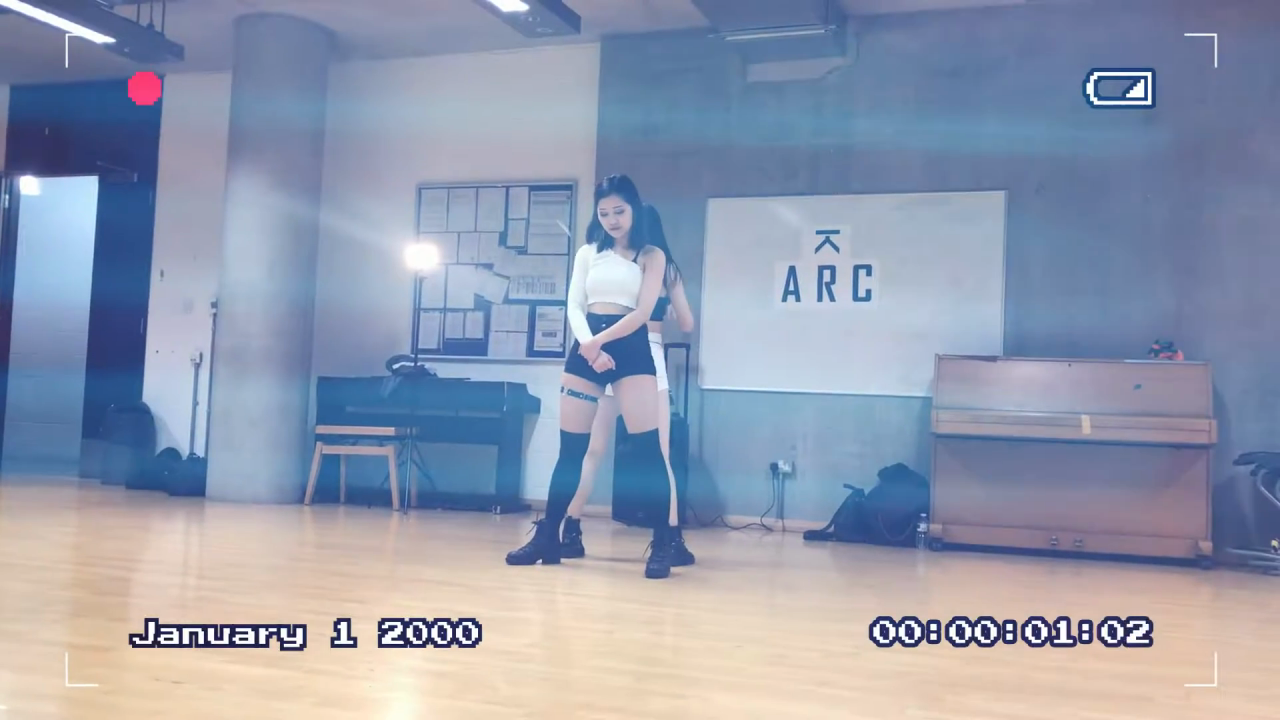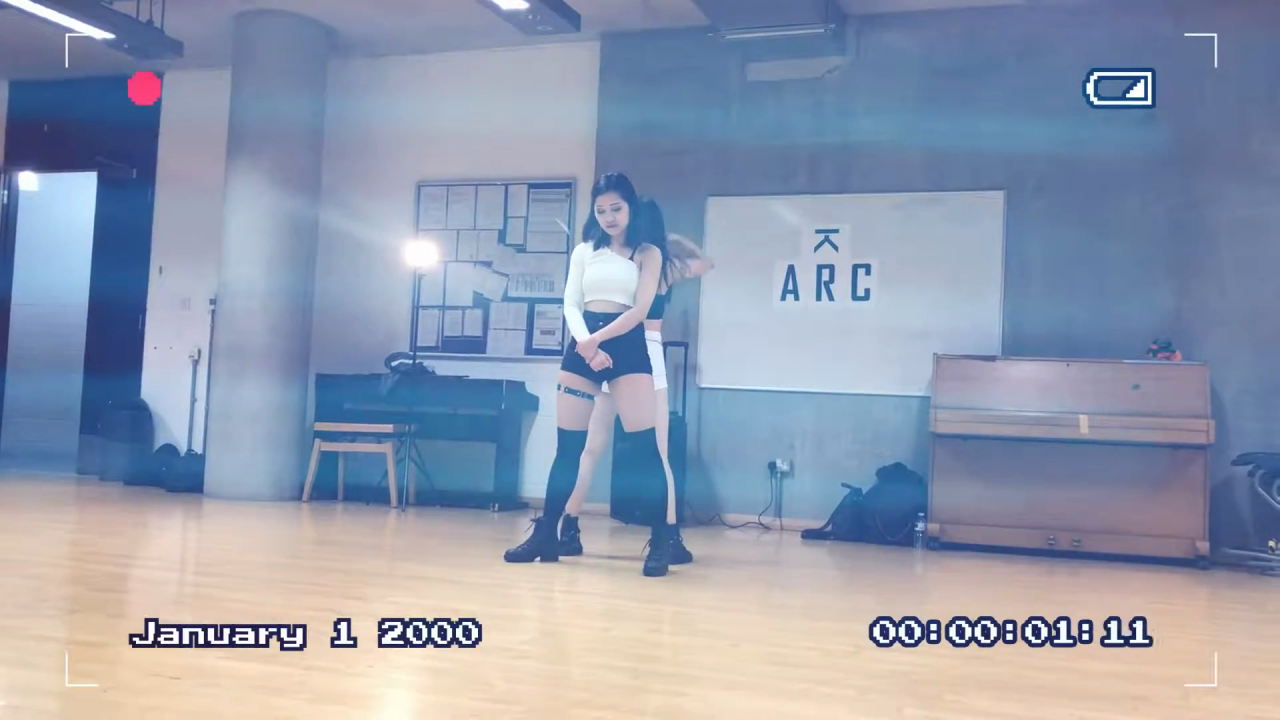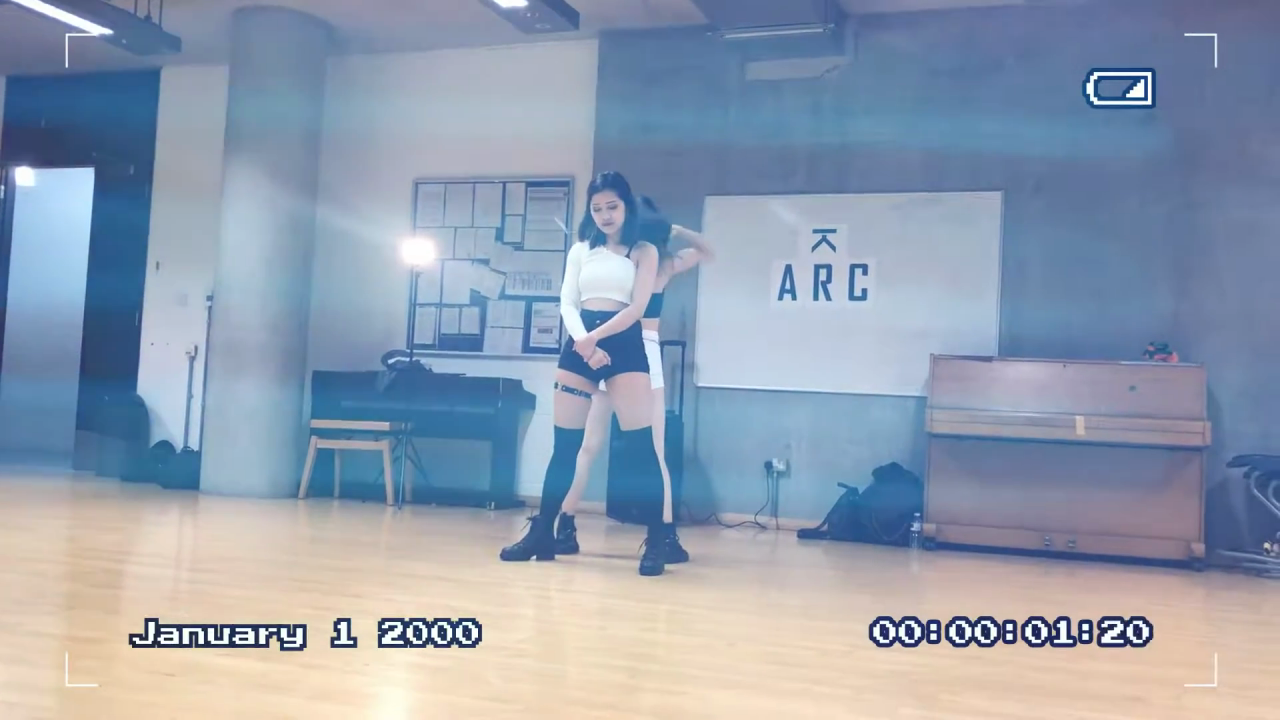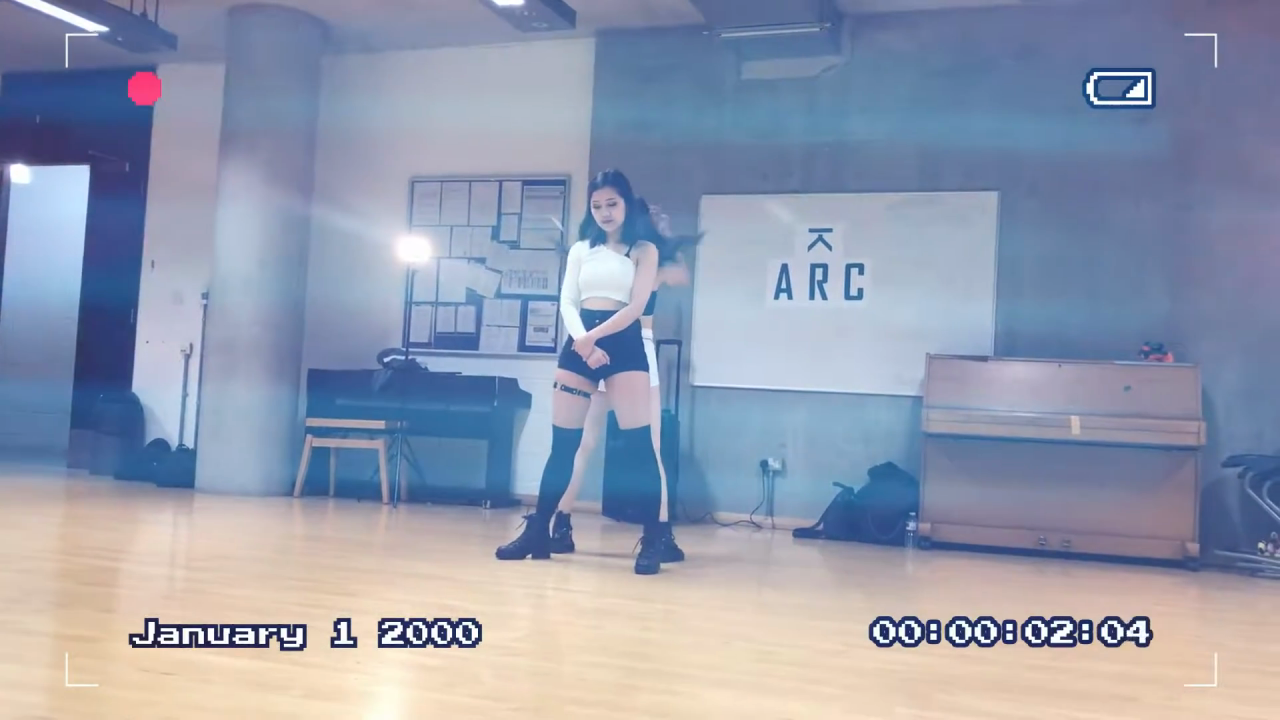
dt=0.3s
person 1, frame 1
left shoulder: (652, 256)
right shoulder: (587, 253)
left elbow: (643, 312)
right elbow: (574, 306)
left wrist: (601, 340)
right wrist: (589, 345)
left hip: (631, 348)
right hip: (585, 347)
left knee: (646, 448)
right knee: (571, 448)
left ankle: (662, 545)
right ankle: (547, 536)
person 1, frame 2
left shoulder: (648, 254)
right shoulder: (583, 252)
left elbow: (640, 310)
right elbow: (570, 305)
left wrist: (599, 339)
right wrist: (585, 342)
left hip: (628, 346)
right hip: (583, 345)
left knee: (643, 446)
right knee: (568, 446)
left ankle: (660, 542)
right ankle: (546, 534)
person 1, frame 3
left shoulder: (644, 252)
right shoulder: (580, 250)
left elbow: (636, 308)
right elbow: (567, 303)
left wrist: (596, 337)
right wrist: (582, 340)
left hip: (624, 344)
right hip: (579, 343)
left knee: (639, 444)
right knee: (565, 444)
left ankle: (656, 541)
right ankle: (542, 532)
person 1, frame 4
left shoulder: (645, 251)
right shoulder: (580, 249)
left elbow: (636, 307)
right elbow: (567, 302)
left wrist: (595, 337)
right wrist: (582, 340)
left hip: (624, 343)
right hip: (580, 342)
left knee: (638, 444)
right knee: (563, 443)
left ankle: (653, 540)
right ankle: (537, 530)
person 2, frame 1
right shoulder: (667, 270)
right elbow: (687, 323)
right hip: (650, 358)
left knee: (592, 451)
right knee: (658, 456)
left ankle: (571, 533)
right ankle: (672, 539)
person 2, frame 2
right shoulder: (668, 266)
right elbow: (706, 262)
right wrist: (674, 240)
right hip: (649, 358)
left knee: (592, 449)
right knee: (657, 454)
left ankle: (569, 530)
right ankle: (670, 538)
person 2, frame 3
right shoulder: (664, 264)
right elbow: (707, 252)
right wrist: (675, 230)
right hip: (645, 356)
left knee: (588, 447)
right knee: (654, 453)
left ankle: (565, 529)
right ankle: (666, 537)
person 2, frame 4
right shoulder: (655, 262)
right elbow: (684, 277)
right wrist: (667, 236)
right hip: (640, 355)
left knee: (584, 446)
right knee: (649, 451)
left ankle: (561, 527)
right ankle: (660, 535)
